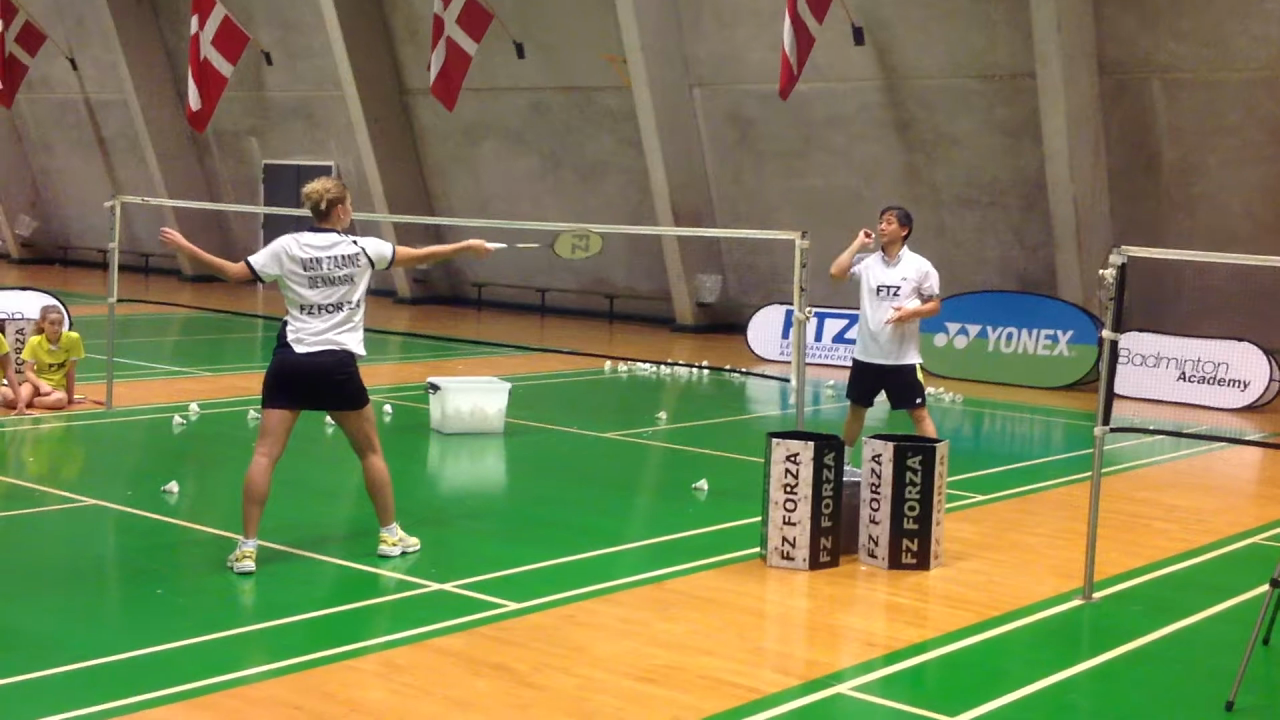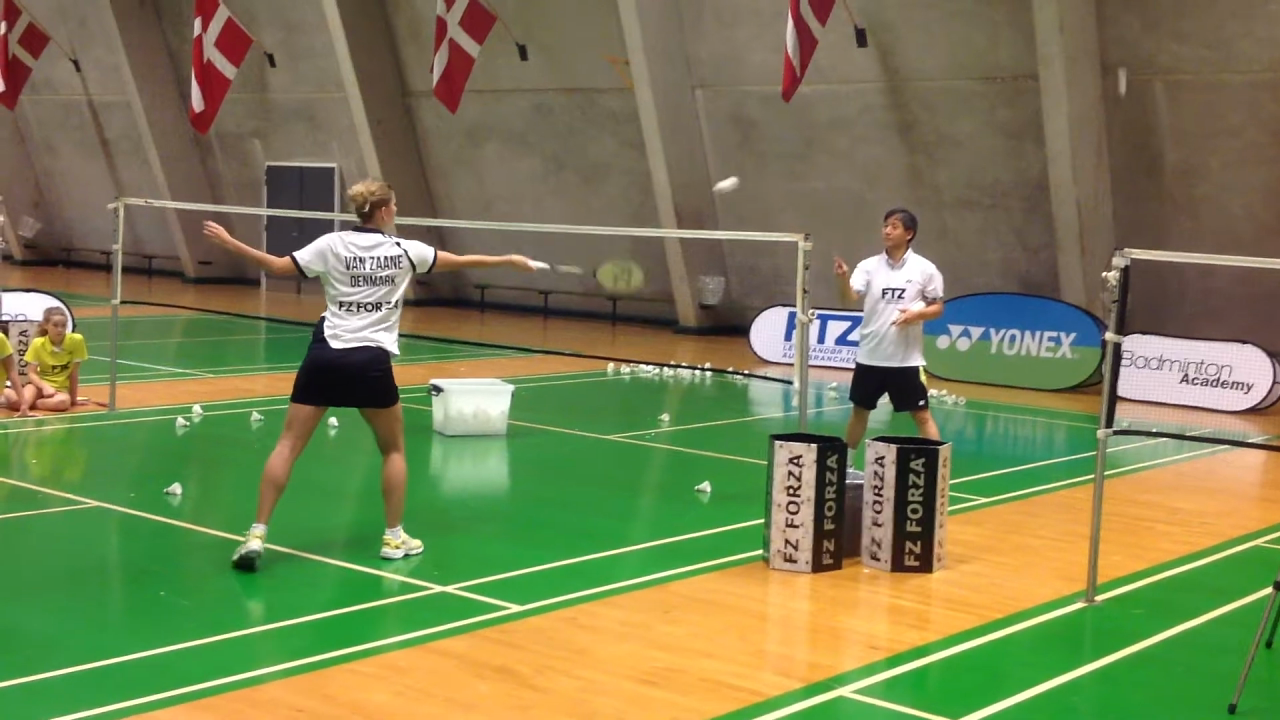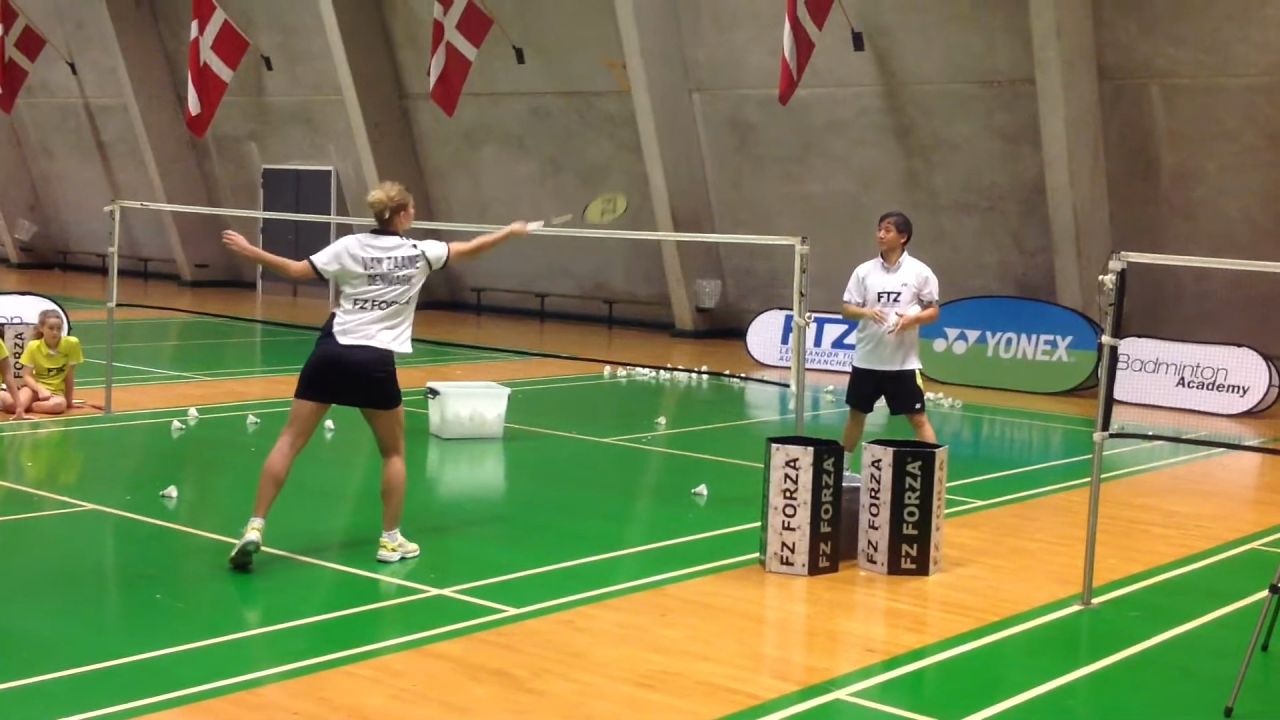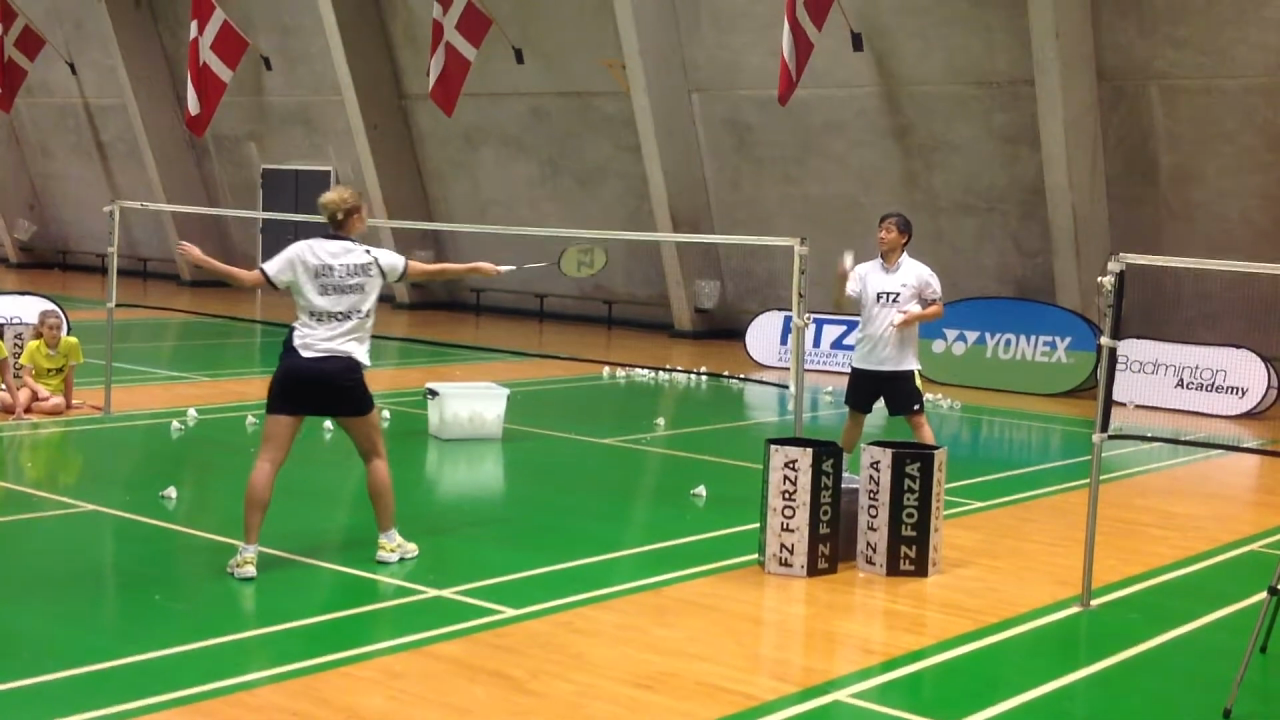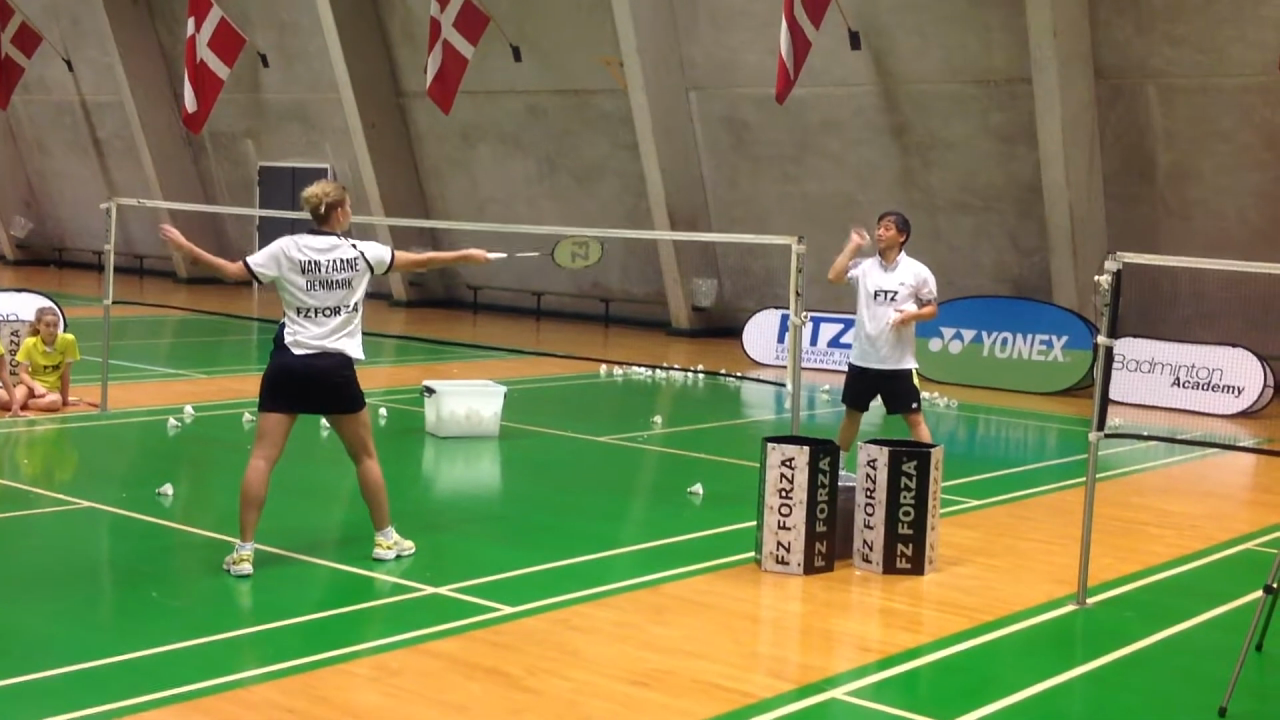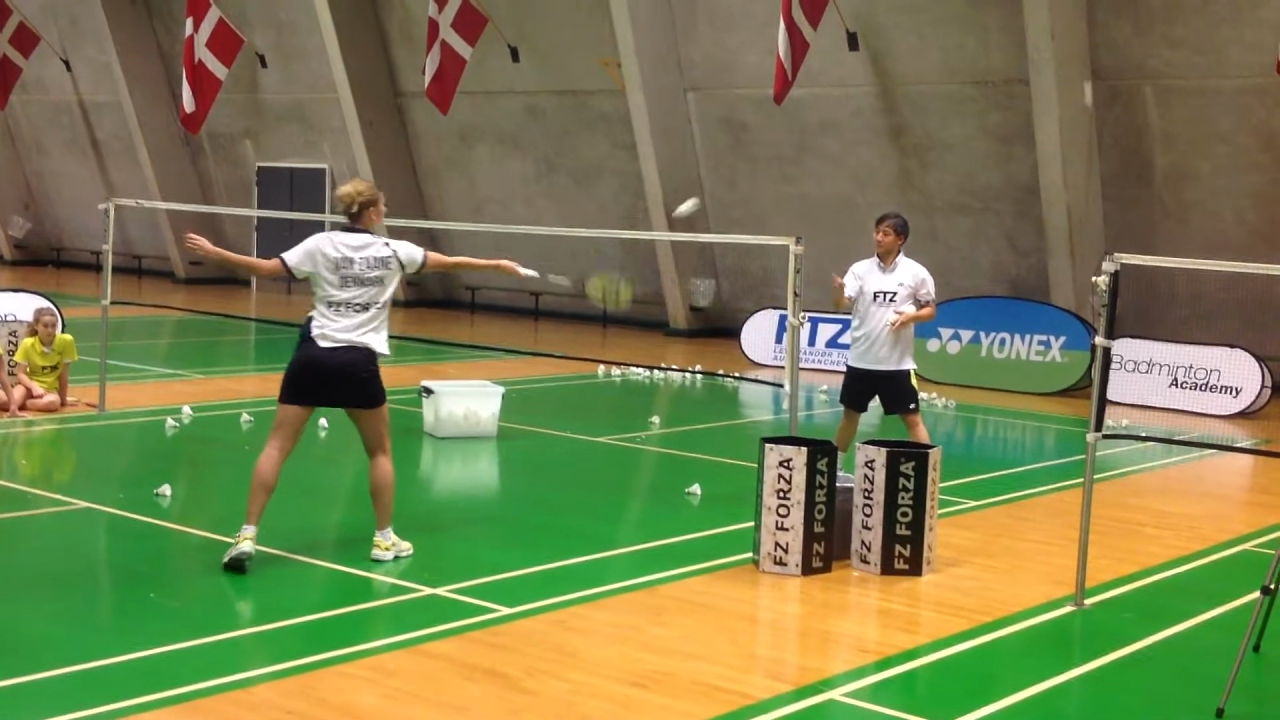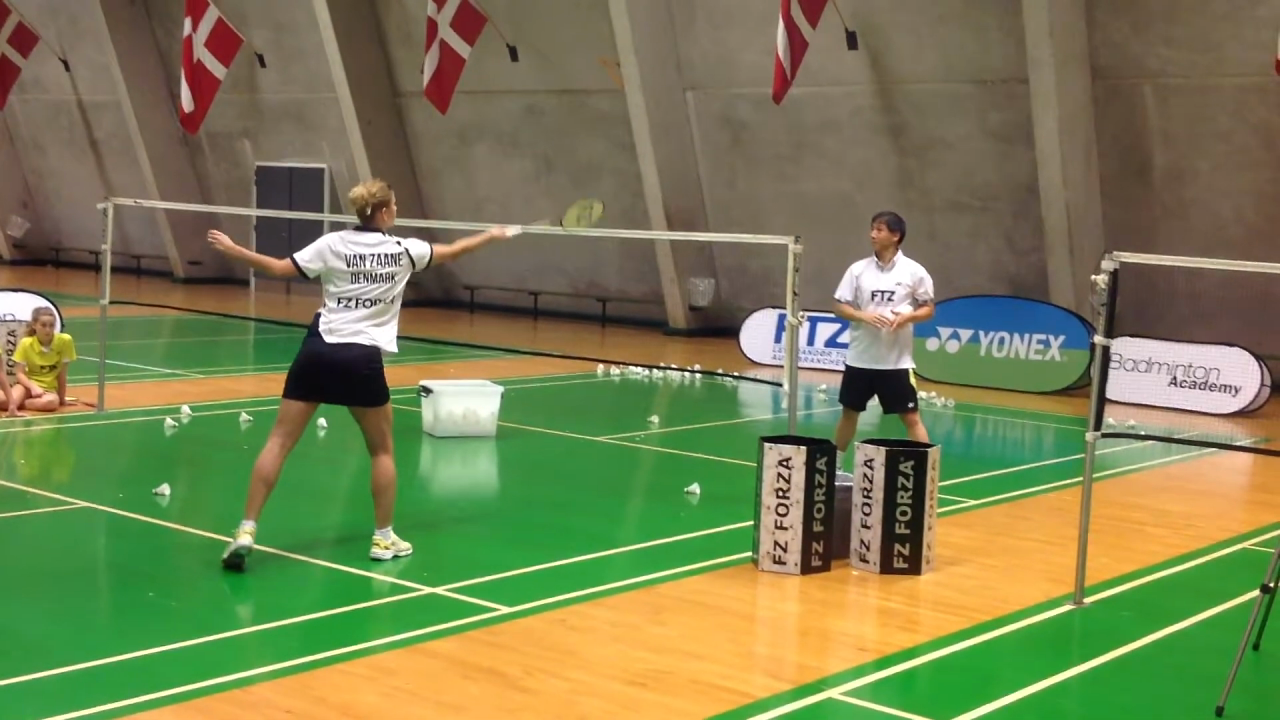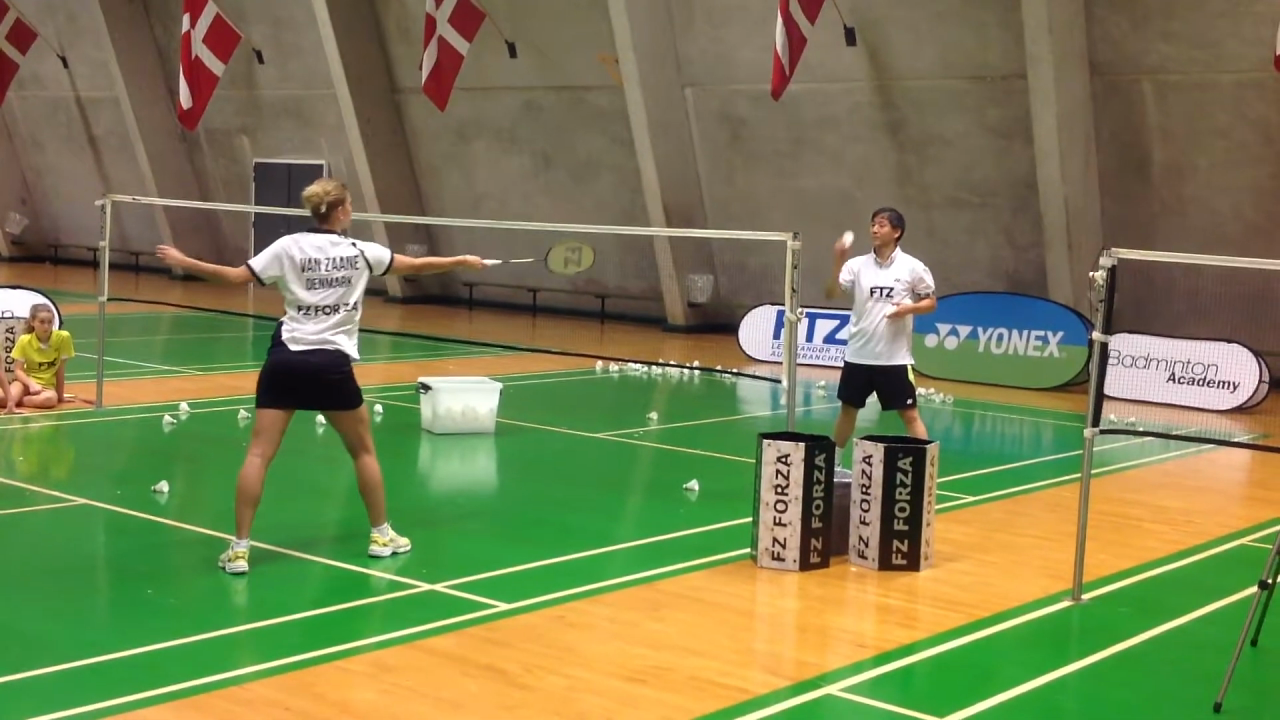
dt=0.4s
person 1, frame 1
left shoulder: (287, 247)
right shoulder: (363, 248)
left elbow: (234, 273)
right elbow: (421, 256)
left wrist: (185, 247)
right wrist: (467, 246)
left hip: (290, 363)
right hip: (337, 365)
left knee: (265, 454)
right knee: (371, 451)
left ankle: (247, 548)
right ankle: (390, 534)
person 1, frame 2
left shoulder: (332, 244)
right shoulder: (404, 250)
left elbow: (277, 266)
right elbow: (460, 261)
left wrist: (230, 243)
right wrist: (508, 260)
left hip: (324, 358)
right hip: (370, 362)
left knee: (287, 446)
right knee: (393, 450)
left ankle: (256, 535)
right ankle: (393, 537)
person 1, frame 3
left shoulder: (350, 246)
right shoulder: (421, 253)
left elbow: (296, 271)
right elbow: (471, 247)
left wrist: (250, 251)
right wrist: (511, 231)
left hip: (330, 354)
right hip: (375, 362)
left knee: (289, 442)
right knee: (393, 452)
left ankle: (254, 529)
right ankle: (391, 539)
person 1, frame 4
left shoulder: (302, 252)
right shoulder: (374, 259)
left elbow: (250, 280)
right elbow: (431, 271)
left wrist: (202, 259)
right wrist: (475, 267)
left hip: (297, 367)
right hip: (343, 371)
left knee: (268, 460)
right knee: (375, 455)
left ankle: (247, 554)
right ankle: (389, 541)
person 1, frame 5
left shoulder: (286, 249)
right shoulder: (361, 252)
left elbow: (231, 272)
right elbow: (420, 260)
left wrist: (184, 246)
right wrist: (466, 255)
left hip: (288, 365)
right hip: (335, 368)
left knee: (263, 457)
right knee: (365, 455)
left ankle: (244, 551)
right ankle: (386, 538)
person 1, frame 6
left shoulder: (321, 244)
right shoulder: (392, 252)
left elbow: (266, 269)
right elbow: (450, 262)
left wrist: (215, 252)
right wrist: (498, 264)
left hip: (311, 357)
right hip: (357, 362)
left knee: (276, 447)
right knee: (379, 452)
left ankle: (247, 536)
right ankle: (384, 539)
person 1, frame 7
left shoulder: (333, 243)
right shoulder: (403, 250)
left elbow: (279, 269)
right elbow: (451, 251)
left wrist: (232, 249)
right wrist: (491, 235)
left hip: (317, 353)
right hip: (362, 360)
left knee: (278, 442)
right knee: (382, 450)
left ankle: (246, 531)
right ankle: (384, 538)
person 1, frame 8
left shoulder: (288, 247)
right shoulder: (361, 252)
left elbow: (236, 277)
right elbow: (417, 265)
left wrist: (185, 262)
right wrist: (462, 260)
left hip: (286, 361)
right hip: (331, 365)
left knee: (259, 454)
right knee: (364, 450)
left ankle: (239, 548)
right ankle: (382, 535)
person 2, frame 1
left shoulder: (920, 266)
right shoulder: (866, 261)
left elbow: (935, 304)
right elbow: (836, 273)
left wrist: (911, 312)
right wrist: (859, 243)
left hip: (903, 357)
right hip: (866, 354)
left knee: (918, 413)
right knee: (856, 409)
right ankle: (843, 463)
person 2, frame 2
left shoulder: (924, 269)
right shoulder: (869, 266)
left elbow: (937, 307)
right elbow: (849, 299)
left wrist: (916, 314)
right wrist: (844, 279)
left hip: (907, 359)
right hip: (870, 356)
left knee: (921, 415)
right knee: (859, 411)
right ankle: (845, 464)
person 2, frame 3
left shoulder: (920, 272)
right shoulder: (864, 271)
left elbow: (934, 311)
right elbow: (847, 310)
left wrist: (913, 318)
right wrist: (865, 312)
left hip: (903, 363)
right hip: (866, 360)
left knee: (918, 418)
right knee: (856, 414)
right ankle: (842, 467)
person 2, frame 4
left shoulder: (920, 273)
right shoulder: (863, 271)
left elbow: (938, 308)
left wrist: (915, 315)
right wrist: (842, 281)
left hip: (902, 363)
right hip: (865, 361)
left knee: (917, 419)
right knee: (855, 416)
right ankle: (841, 468)
person 2, frame 5
left shoulder: (918, 271)
right shoulder: (863, 266)
left elbow: (932, 308)
right elbow: (834, 277)
left wrist: (913, 314)
right wrist: (853, 245)
left hip: (899, 362)
right hip: (863, 359)
left knee: (914, 418)
right knee: (852, 414)
right ankle: (837, 467)
person 2, frame 6
left shoulder: (916, 273)
right shoulder: (860, 269)
left elbow: (930, 309)
right elbow: (842, 305)
left wrist: (911, 316)
right wrist: (838, 291)
left hip: (898, 362)
right hip: (860, 360)
left knee: (912, 418)
right knee: (850, 414)
right ankle: (835, 468)
person 2, frame 7
left shoulder: (914, 272)
right shoulder: (858, 269)
left elbow: (928, 309)
right elbow: (839, 306)
left wrist: (908, 316)
right wrist: (864, 316)
left hip: (897, 362)
right hip: (859, 359)
left knee: (911, 417)
right knee: (849, 413)
right ankle: (834, 467)
person 2, frame 8
left shoulder: (913, 267)
right shoulder: (856, 264)
left elbow: (931, 302)
right elbow: (831, 294)
left wrist: (909, 307)
right wrist: (838, 263)
left hip: (895, 357)
right hip: (858, 355)
left knee: (910, 414)
right knee: (848, 409)
right ankle: (833, 463)
